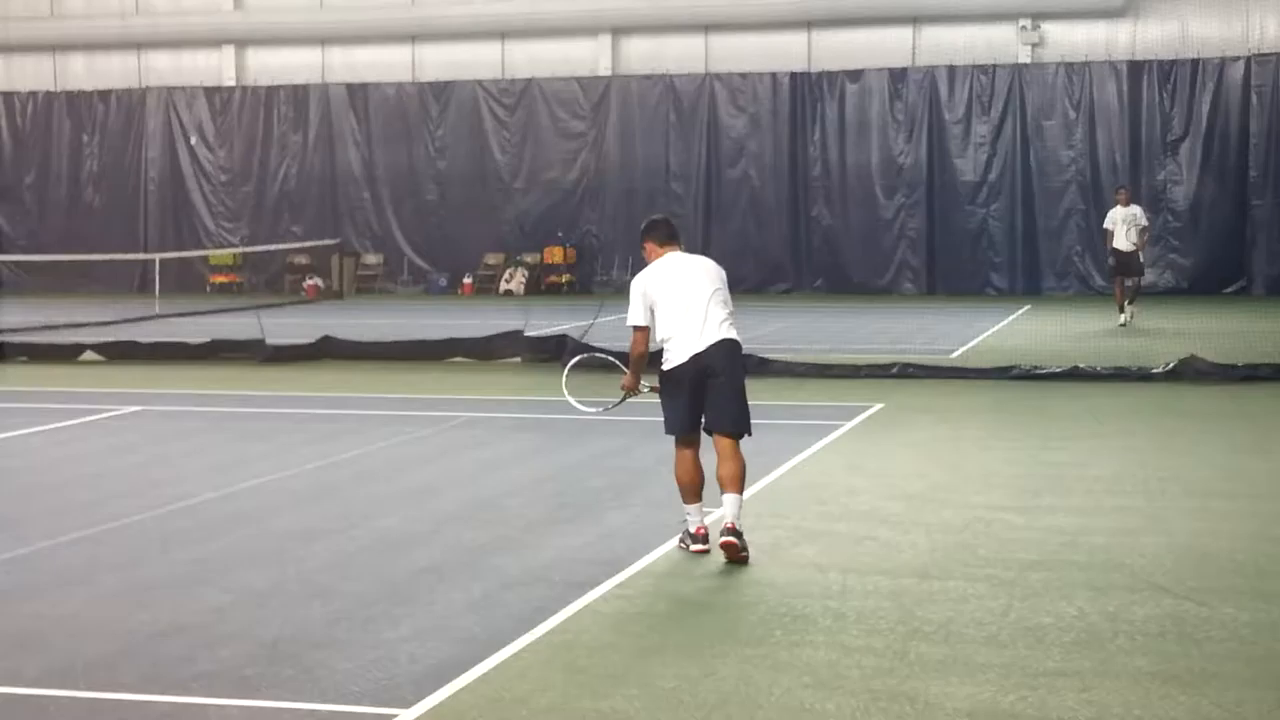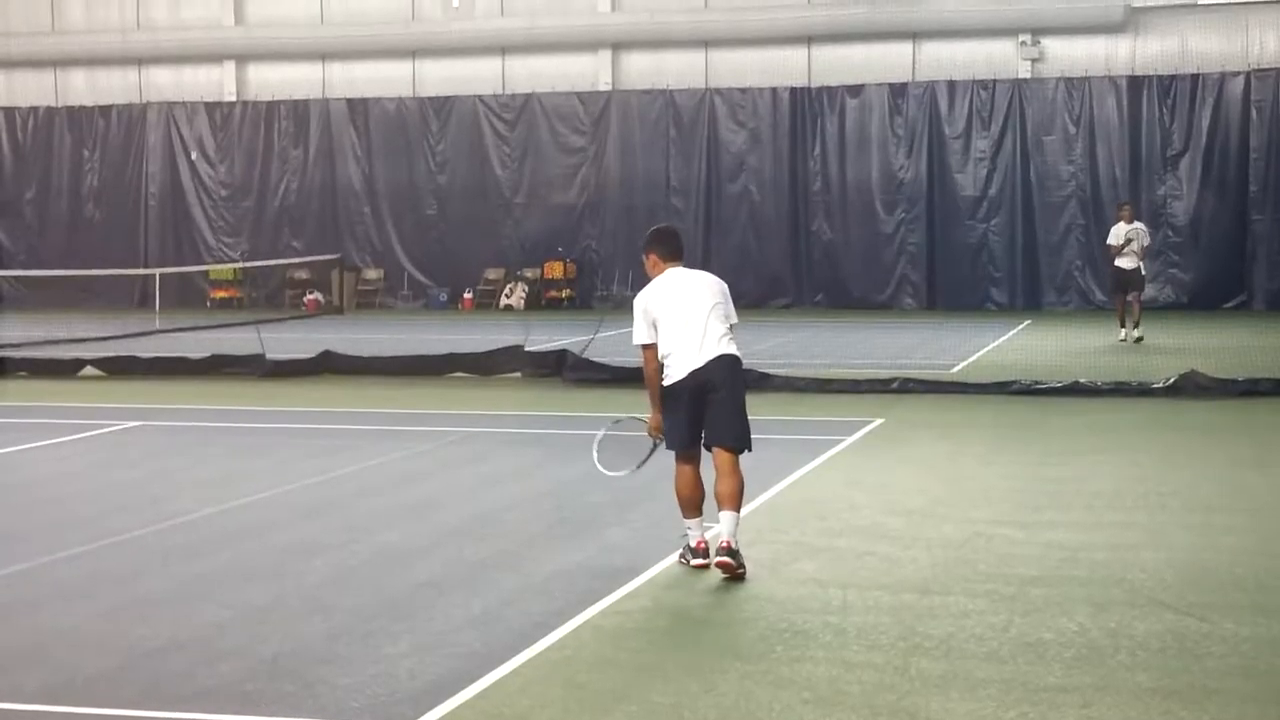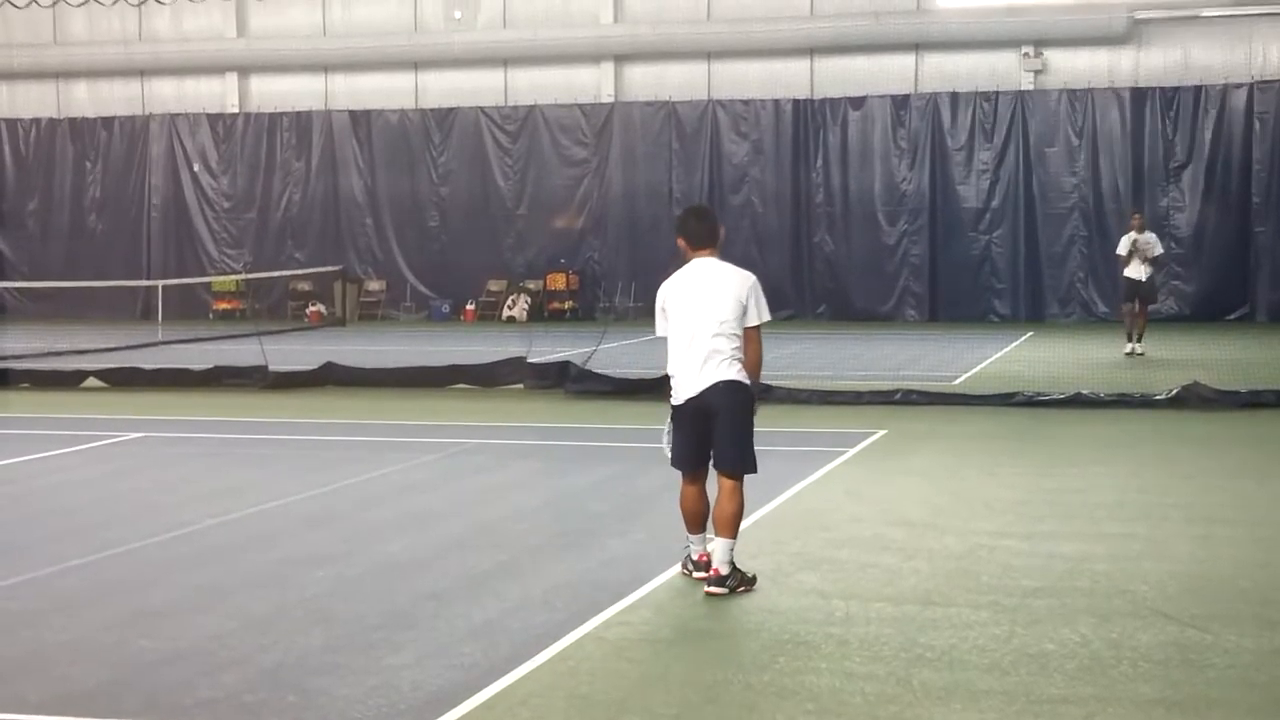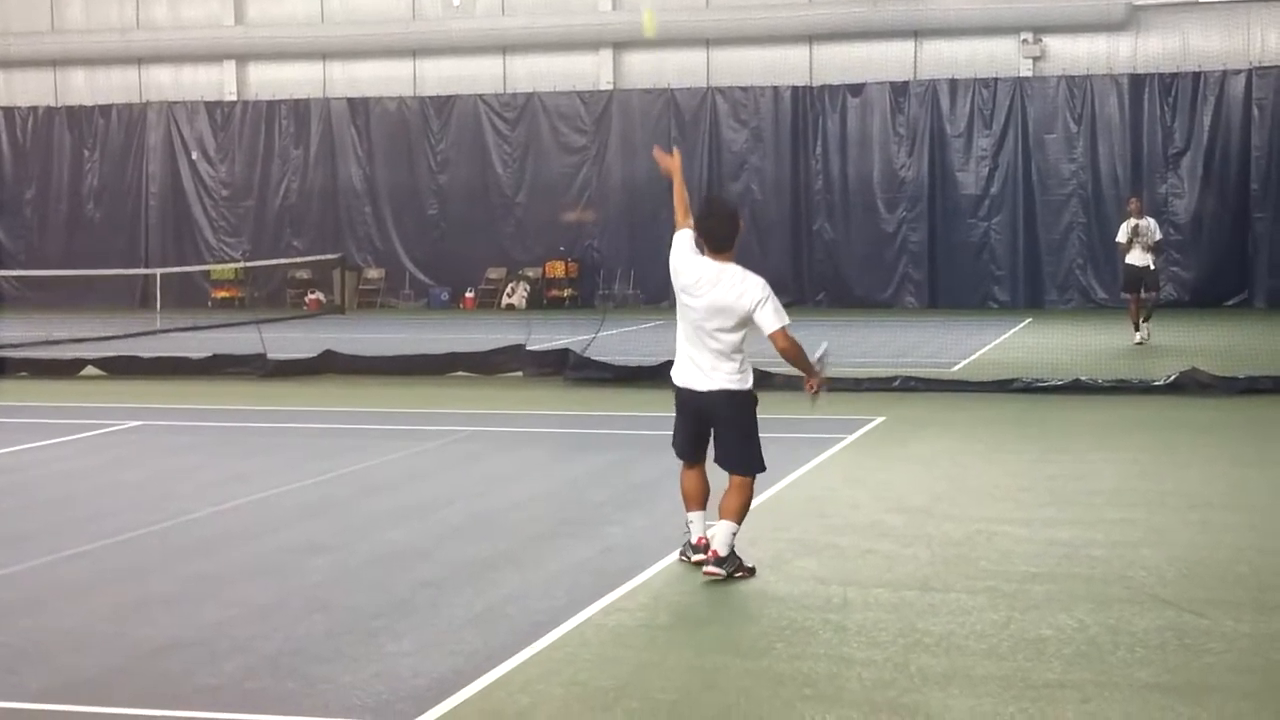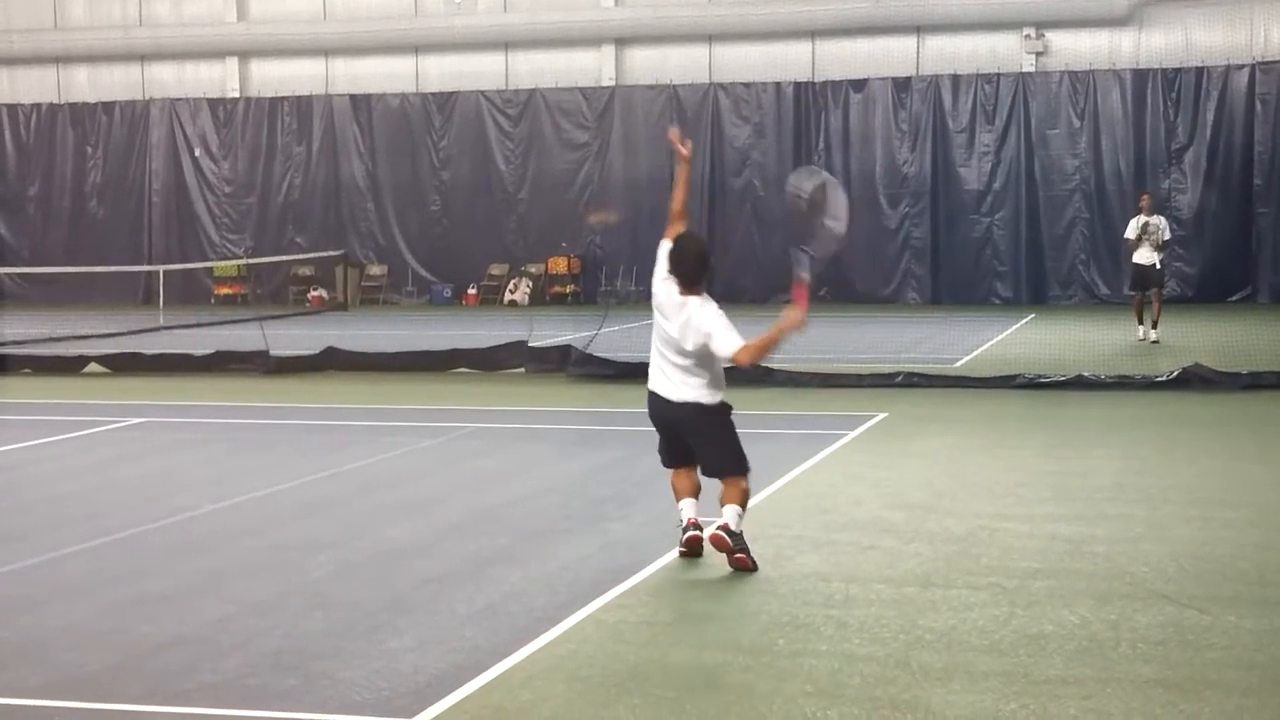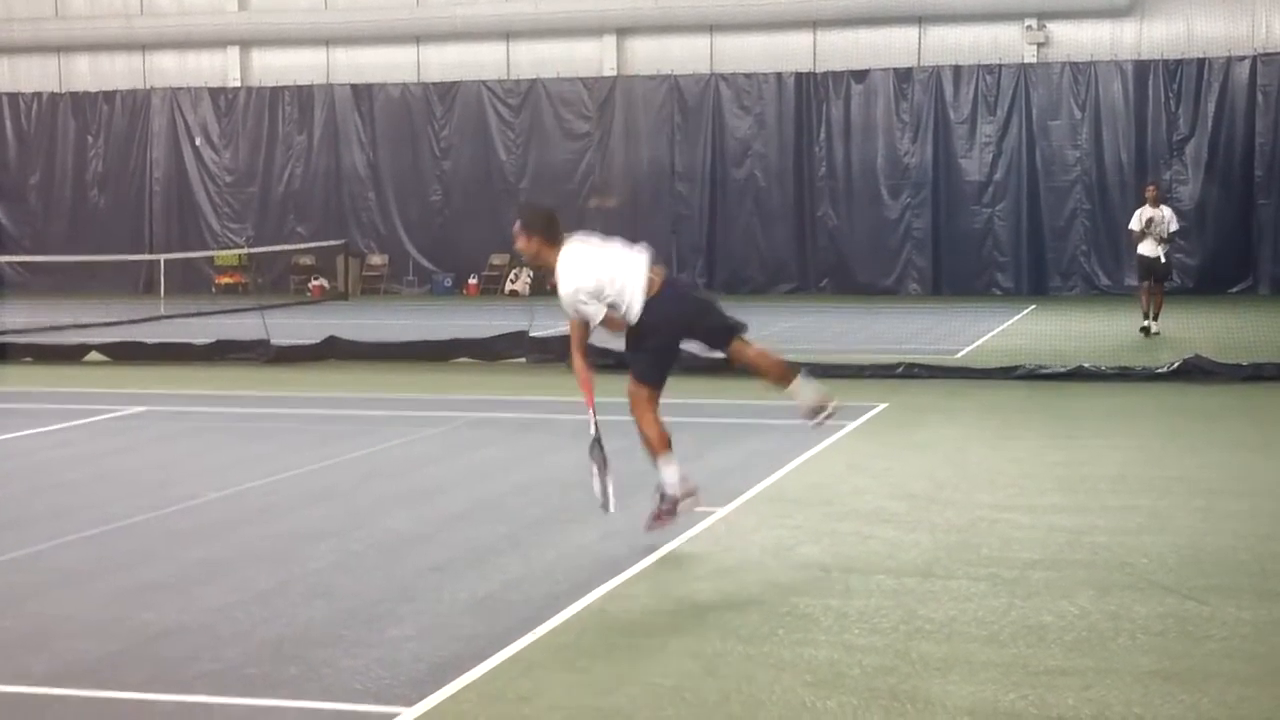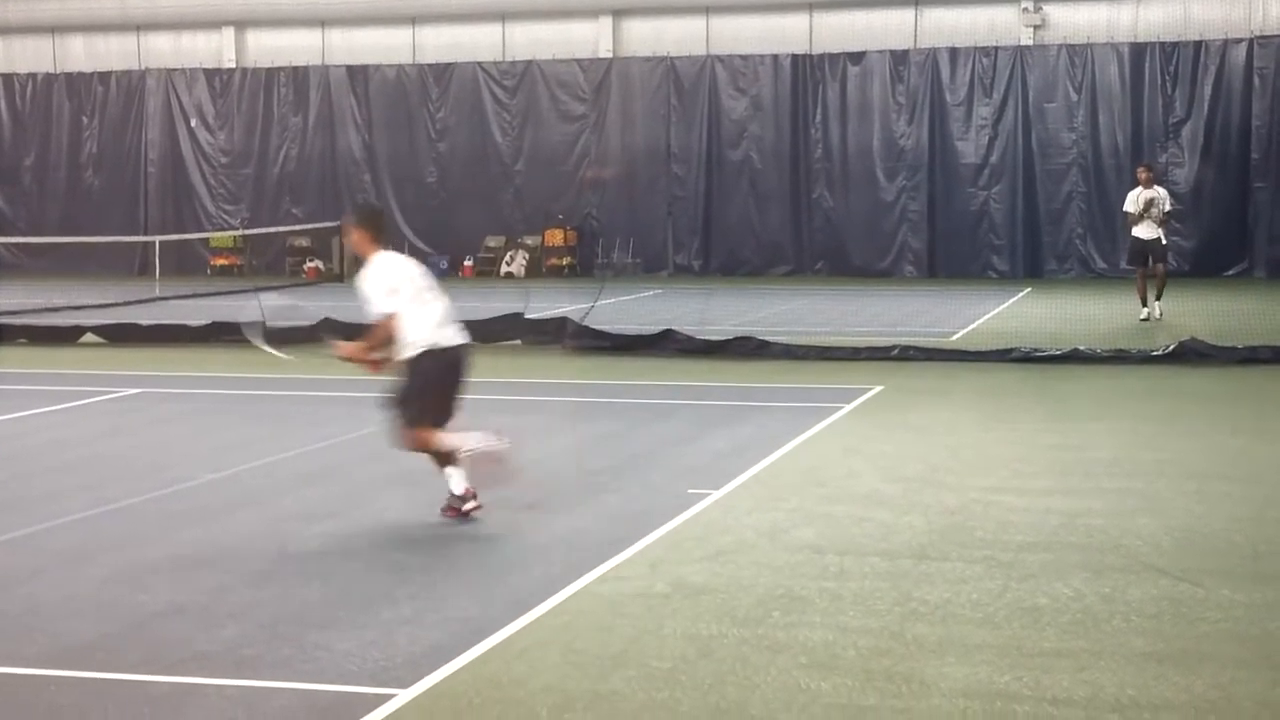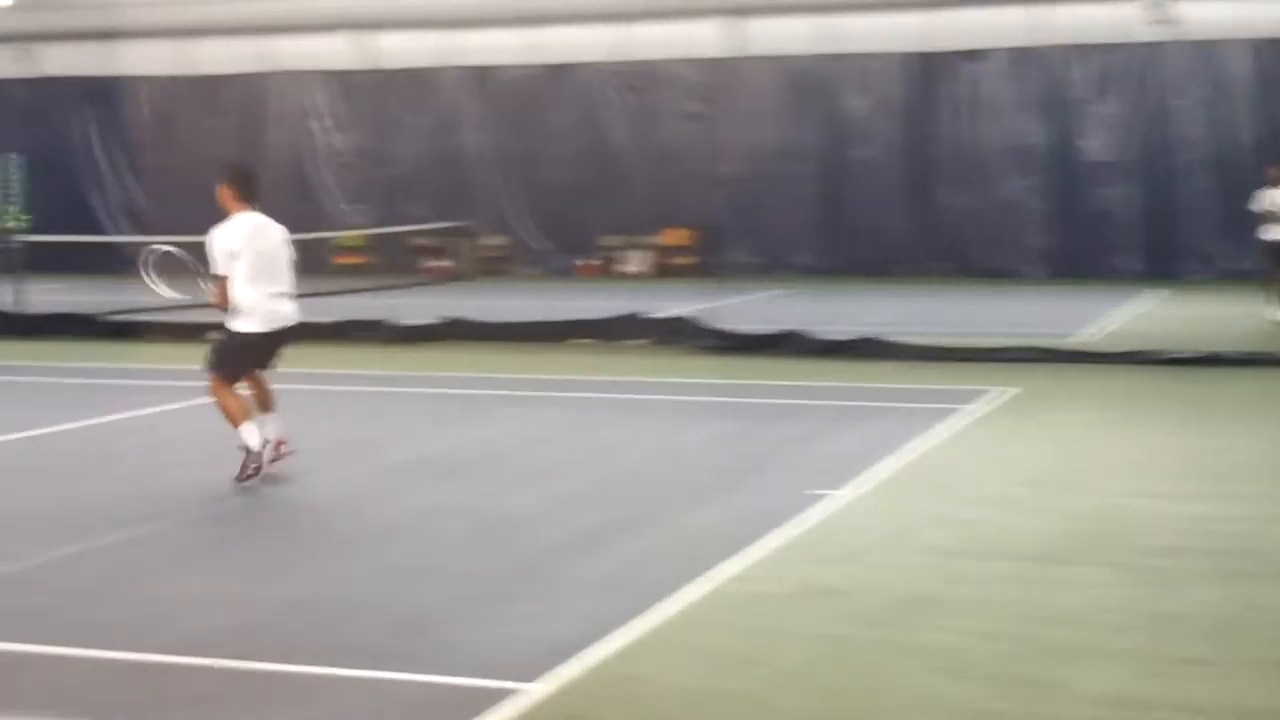
dt=0.5s
person 1, frame 1
left shoulder: (644, 279)
right shoulder: (711, 266)
left elbow: (640, 345)
left wrist: (633, 376)
left hip: (680, 360)
right hip: (724, 349)
left knee: (686, 445)
right knee: (727, 442)
left ankle: (696, 528)
right ankle: (731, 524)
person 1, frame 2
left shoulder: (647, 296)
right shoulder: (714, 282)
left elbow: (651, 363)
left wrist: (656, 411)
left hip: (680, 376)
right hip: (724, 365)
left knee: (686, 461)
right knee: (726, 458)
left ankle: (697, 543)
right ankle: (727, 542)
person 1, frame 3
left shoulder: (669, 288)
right shoulder: (743, 279)
right elbow: (752, 346)
right wrist: (750, 388)
left hip: (685, 392)
right hip: (729, 387)
left knee: (692, 478)
right knee: (730, 480)
left ankle: (698, 556)
right ankle: (721, 569)
person 1, frame 4
left shoulder: (683, 264)
right shoulder: (752, 288)
left elbow: (683, 221)
right elbow: (783, 342)
left wrist: (676, 173)
right wrist: (810, 371)
left hip: (688, 387)
right hip: (731, 392)
left knee: (691, 463)
right knee: (741, 476)
left ankle: (697, 540)
right ankle: (721, 551)
person 1, frame 5
left shoulder: (663, 284)
right shoulder: (709, 318)
left elbow: (676, 221)
right elbow: (746, 359)
left wrist: (684, 166)
right wrist: (785, 327)
left hip: (661, 400)
right hip: (702, 407)
left knee: (681, 465)
right knee: (734, 480)
left ankle: (690, 523)
right ankle: (727, 526)
person 1, frame 6
left shoulder: (570, 285)
right shoulder: (576, 244)
left elbow: (616, 325)
left hip: (653, 318)
right hip: (670, 291)
left knee: (641, 403)
right knee: (742, 349)
left ankle: (673, 488)
right ankle: (811, 398)
person 1, frame 7
left shoulder: (372, 275)
right shoulder: (401, 263)
left elbow: (388, 330)
left wrist: (357, 351)
right wrist: (380, 355)
left hip: (429, 353)
right hip: (451, 347)
left knee: (415, 436)
right knee: (425, 430)
left ankle: (480, 443)
right ankle: (462, 493)
person 1, frame 8
left shoulder: (223, 234)
right shoulder: (277, 230)
left elbow: (223, 296)
left wrist: (221, 301)
left hip: (251, 324)
right hip: (284, 319)
left knee: (220, 385)
right knee: (249, 371)
left ankle: (257, 446)
right ankle: (271, 439)
